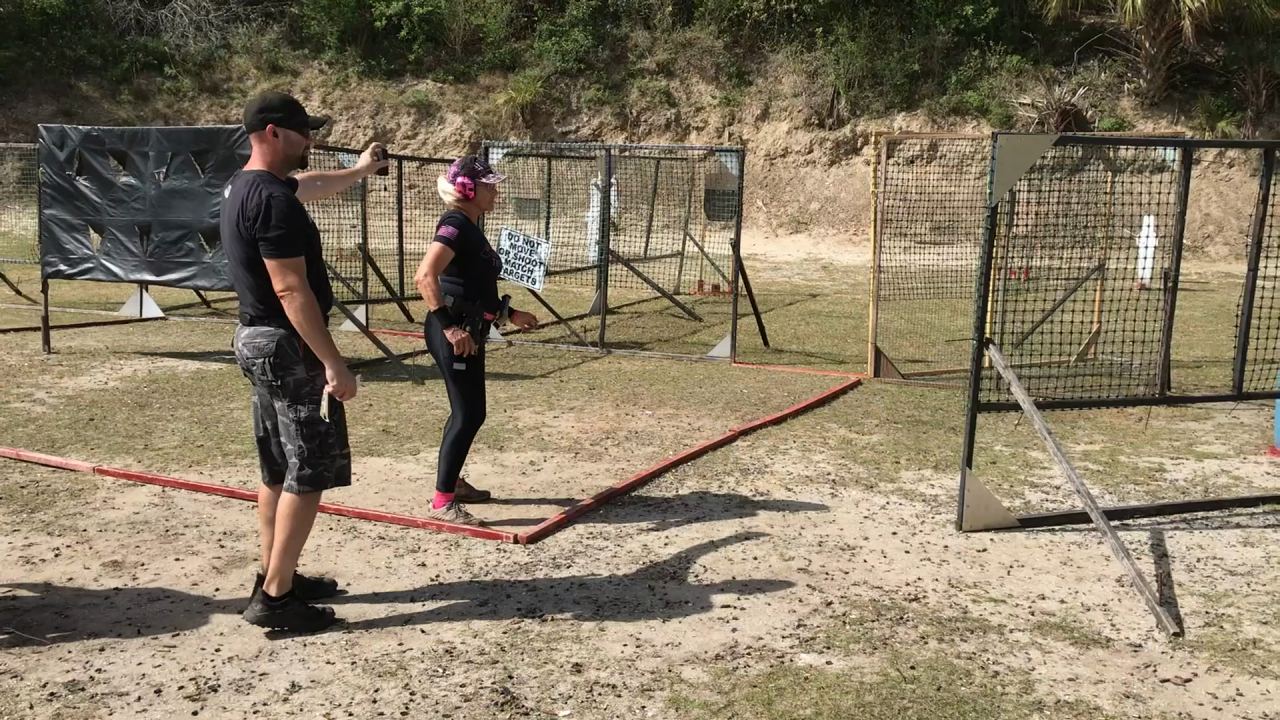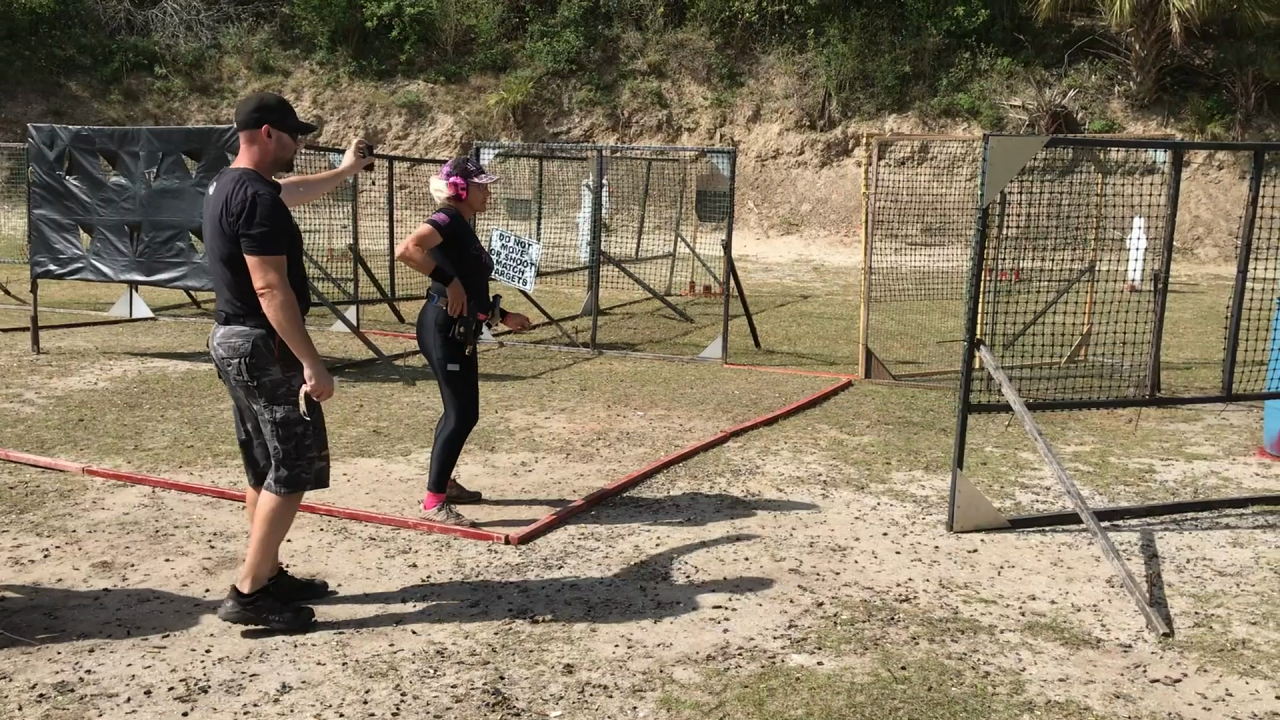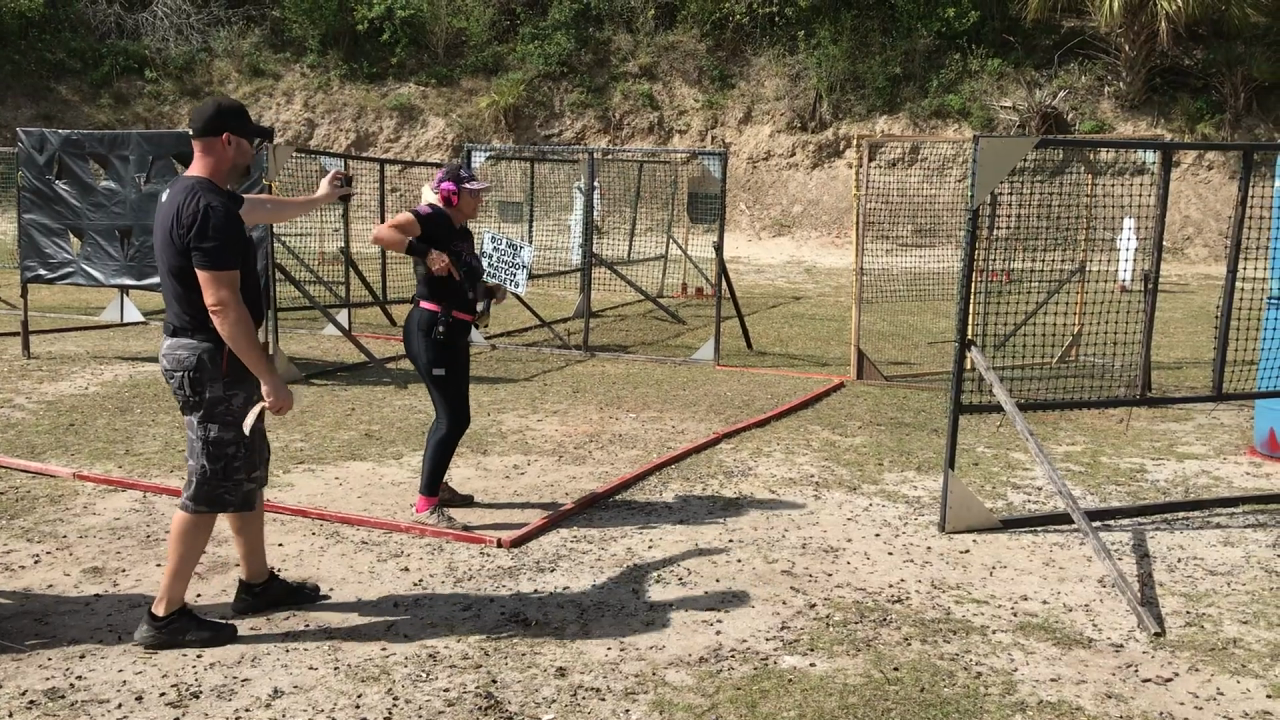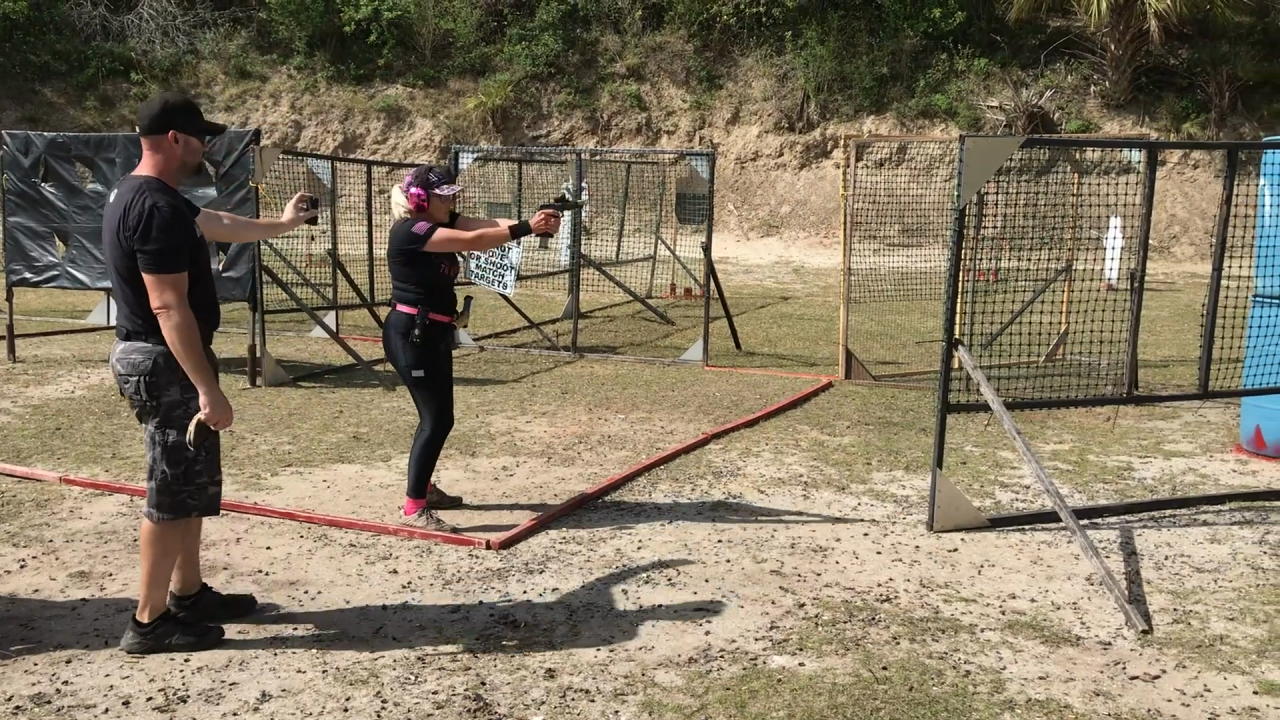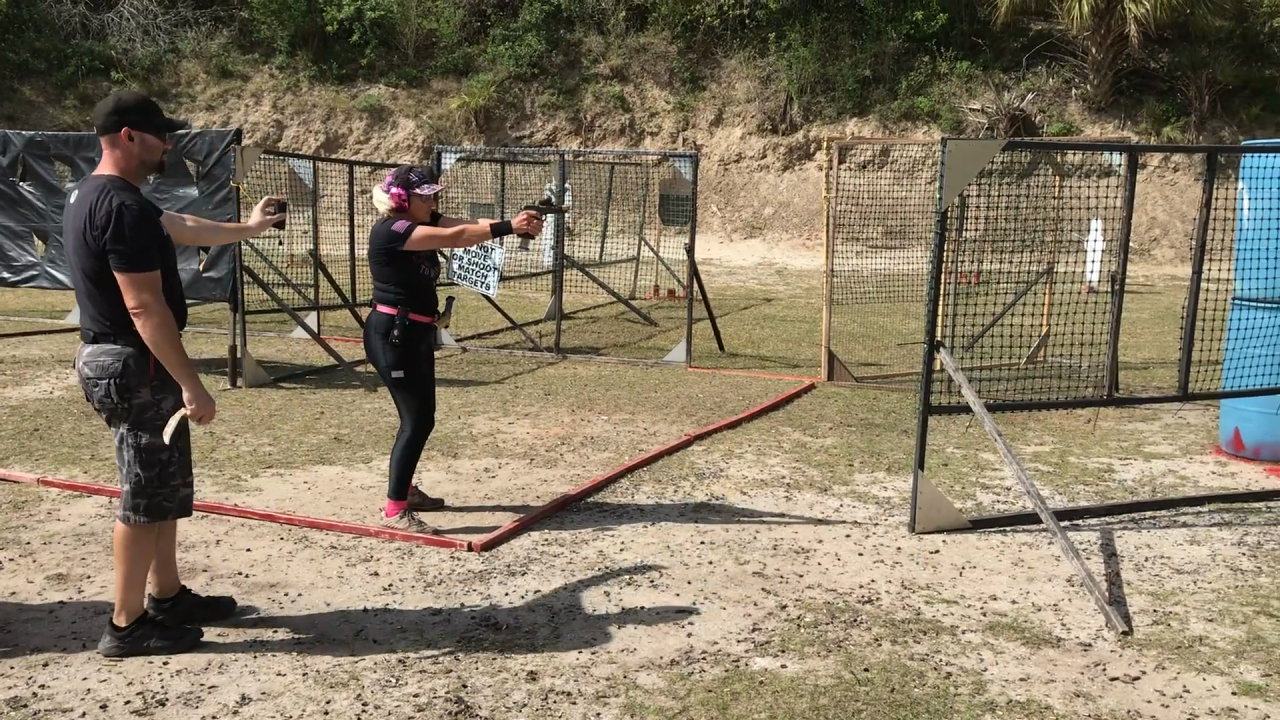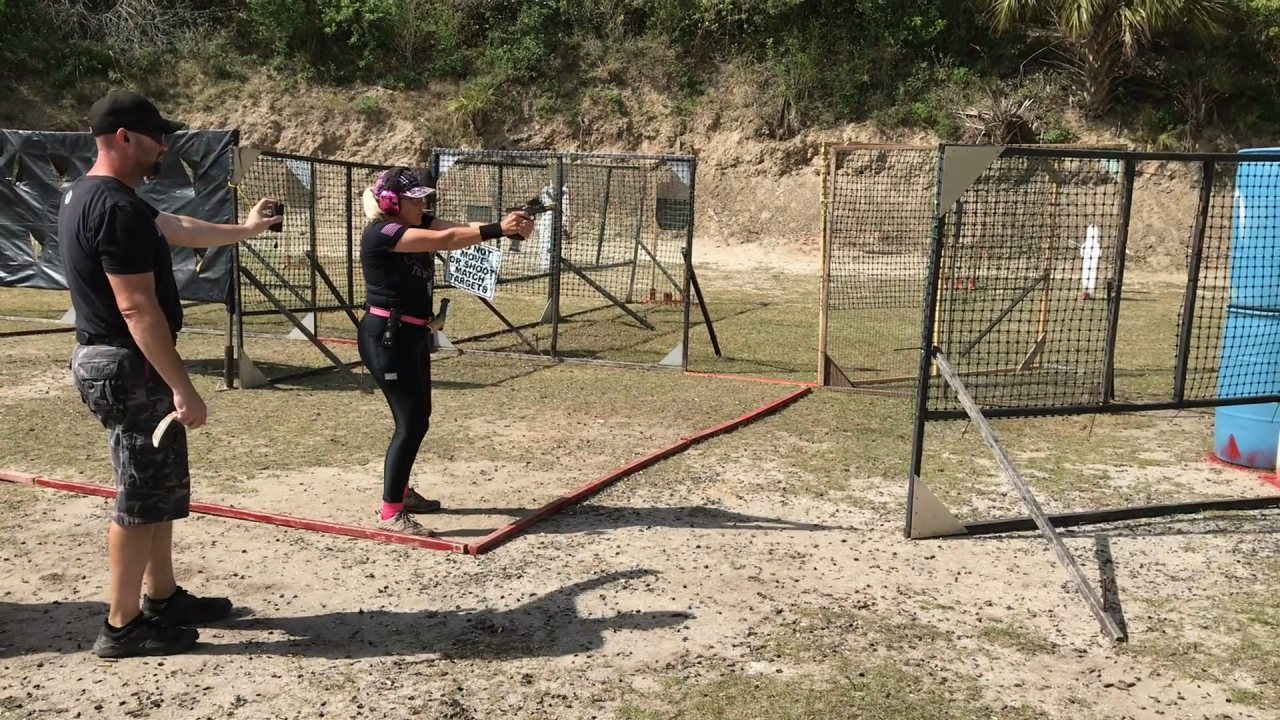
dt=0.5s
person 1, frame 1
left shoulder: (247, 185)
right shoulder: (273, 201)
left elbow: (308, 186)
right elbow: (292, 291)
left wrist: (360, 170)
right wrist: (334, 364)
left hip: (258, 340)
right hip: (286, 346)
left knee: (280, 470)
right knee: (309, 471)
left ankle: (276, 577)
right ankle: (274, 597)
person 1, frame 2
left shoulder: (228, 184)
right shoulder: (256, 197)
left elbow: (291, 191)
right elbow: (272, 290)
left wrist: (345, 171)
right wrist: (312, 364)
left hip: (233, 341)
right hip: (263, 347)
left knee: (269, 467)
right knee: (293, 469)
left ankle: (266, 576)
right ankle: (248, 591)
person 1, frame 3
left shoulder: (185, 192)
right shoulder: (209, 209)
left elbow: (255, 209)
right elbow: (224, 305)
left wrist: (318, 199)
right wrist: (269, 377)
left hip: (194, 353)
right hip: (211, 361)
left knee: (244, 471)
right knee: (211, 487)
left ankle: (257, 582)
right ankle: (164, 615)
person 1, frame 4
left shoulder: (138, 192)
right shoulder: (157, 207)
left elbow: (215, 224)
right elbow: (170, 309)
left wrist: (281, 224)
right wrist: (208, 389)
left hip: (156, 359)
right hip: (165, 365)
left knee: (192, 483)
right knee: (174, 492)
left ankle: (188, 596)
right ankle: (149, 621)
person 1, frame 5
left shoulder: (95, 193)
right shoulder: (123, 207)
left elbow: (179, 227)
right elbow: (146, 308)
left wrist: (246, 228)
right wrist: (191, 384)
left hip: (119, 359)
right hip: (134, 366)
left knee: (163, 486)
right knee: (147, 494)
left ankle: (167, 597)
right ankle: (127, 624)
person 1, frame 6
left shoulder: (91, 194)
right shoulder: (116, 208)
left elbow: (176, 228)
right elbow: (138, 309)
left wrist: (243, 230)
right wrist: (183, 389)
left hip: (115, 362)
right hip: (129, 369)
left knee: (161, 488)
right knee: (142, 496)
left ankle: (163, 599)
right ankle: (123, 626)
person 2, frame 1
left shoulder: (471, 227)
right shoulder: (455, 225)
right elbow: (425, 276)
left wrist: (508, 314)
right wrist: (448, 326)
left hip: (470, 330)
right hip: (455, 333)
left knee: (467, 411)
right knee: (469, 414)
left ankle: (453, 482)
right ankle: (442, 501)
person 2, frame 2
left shoulder: (463, 226)
right shoulder: (447, 218)
right elbow: (406, 249)
left wrist: (503, 316)
right wrist: (447, 279)
left hip: (457, 329)
right hip: (444, 329)
left knee: (459, 411)
right knee: (462, 414)
left ankle: (443, 483)
right ankle: (432, 502)
person 2, frame 3
left shoulder: (462, 232)
right shoulder: (432, 218)
right elbow: (379, 233)
left wrist: (487, 291)
right wrist: (424, 252)
left hip: (455, 332)
right hip: (433, 330)
left knee: (452, 414)
right knee: (454, 418)
left ankle: (435, 486)
right ankle: (425, 505)
person 2, frame 4
left shoulder: (442, 223)
right shoulder: (409, 231)
left elbow: (488, 225)
right elbow: (473, 241)
left wrist: (532, 223)
right wrist: (526, 228)
left hip: (434, 332)
right hip: (411, 334)
left knee: (437, 415)
right knee: (438, 419)
left ankle: (424, 488)
right ankle: (413, 508)
person 2, frame 5
left shoulder: (423, 223)
right shoulder: (389, 230)
left elbow: (469, 224)
right elbow: (454, 237)
left wrist: (515, 224)
right wrist: (508, 227)
left hip: (416, 333)
right hip: (392, 334)
left knee: (420, 416)
right knee: (418, 420)
left ankle: (405, 490)
right ankle: (394, 510)
person 2, frame 6
left shoulder: (417, 225)
right shoulder: (380, 234)
left elbow: (461, 228)
right elbow: (444, 240)
left wrist: (507, 226)
right wrist: (498, 229)
left hip: (412, 335)
right hip: (386, 338)
left knee: (418, 417)
right knee: (411, 423)
left ankle: (401, 492)
right ankle: (389, 512)
